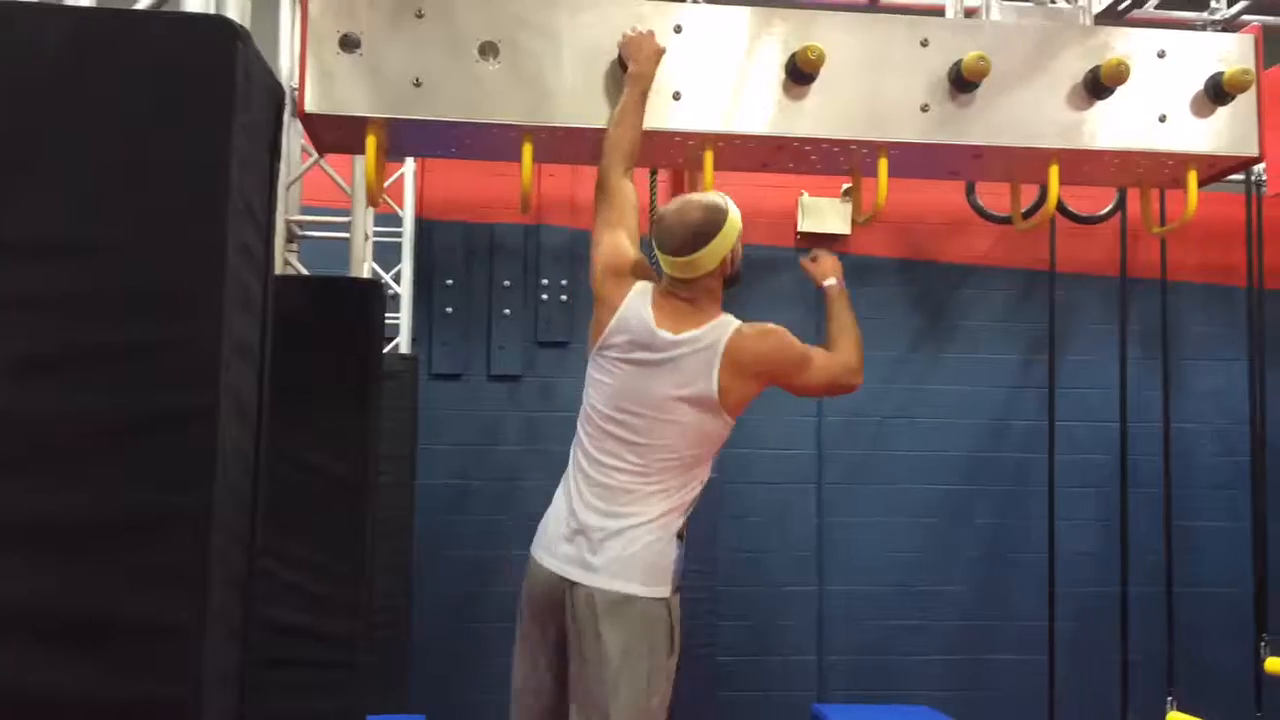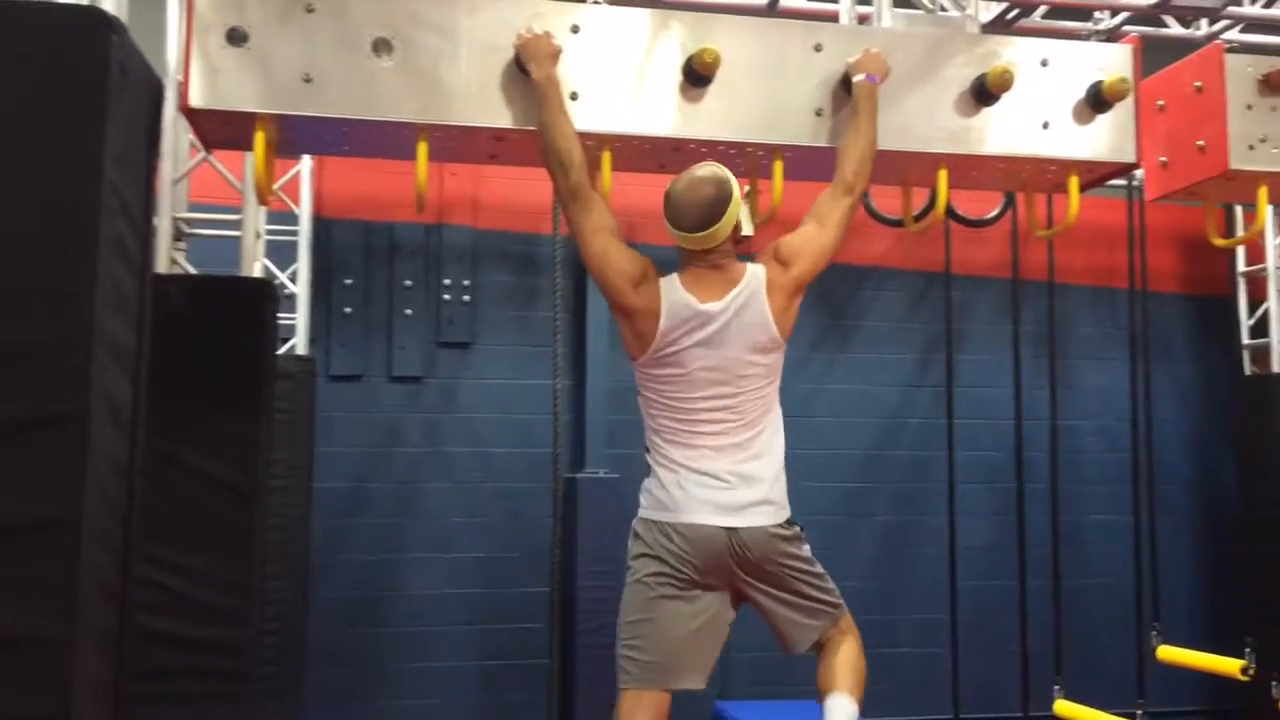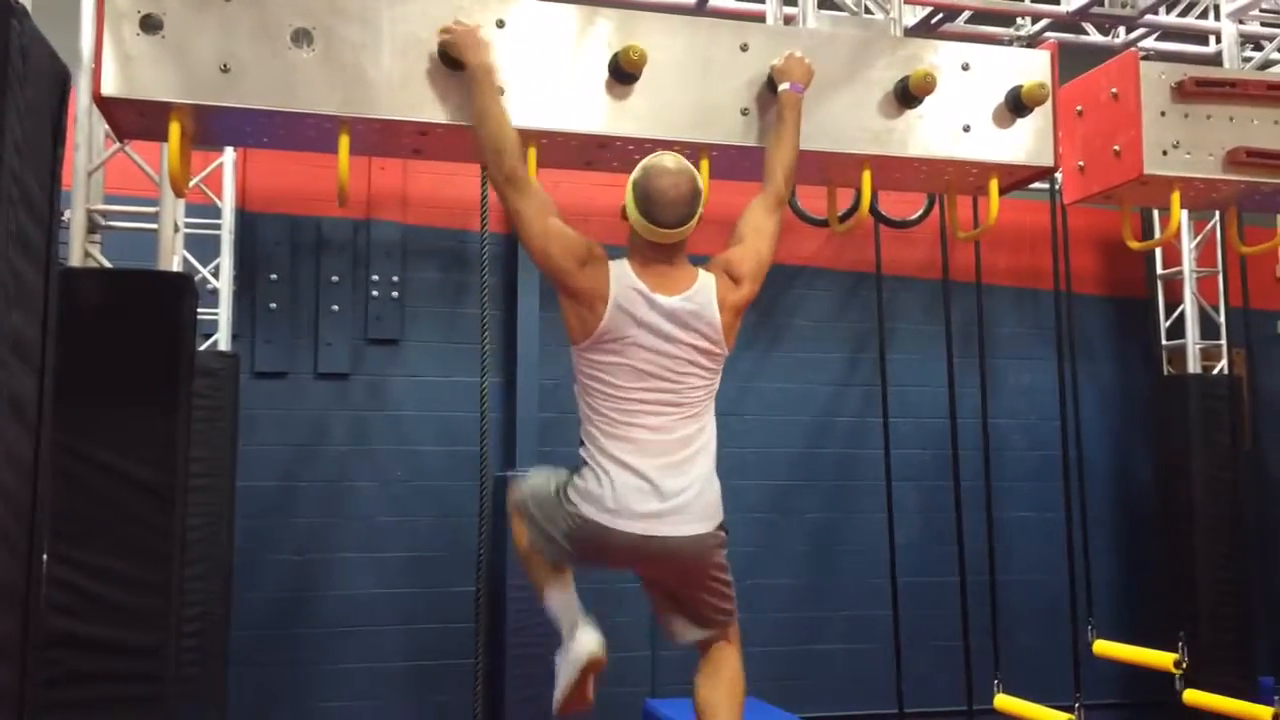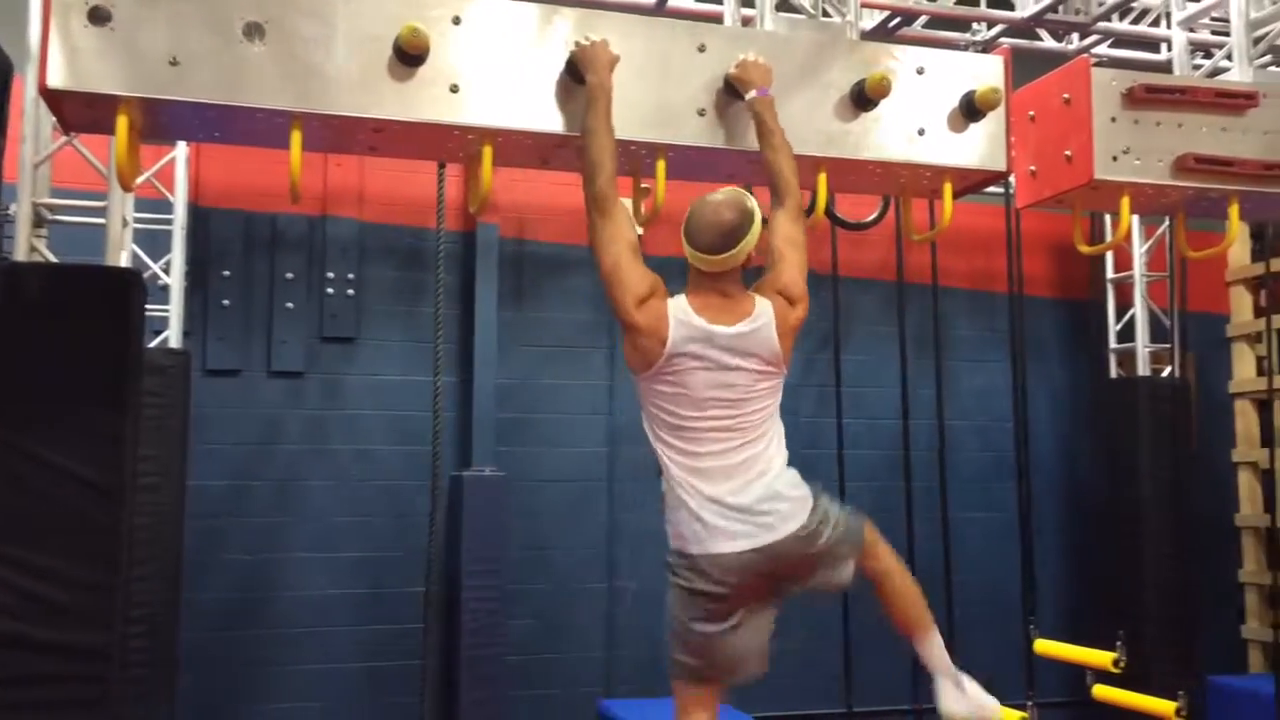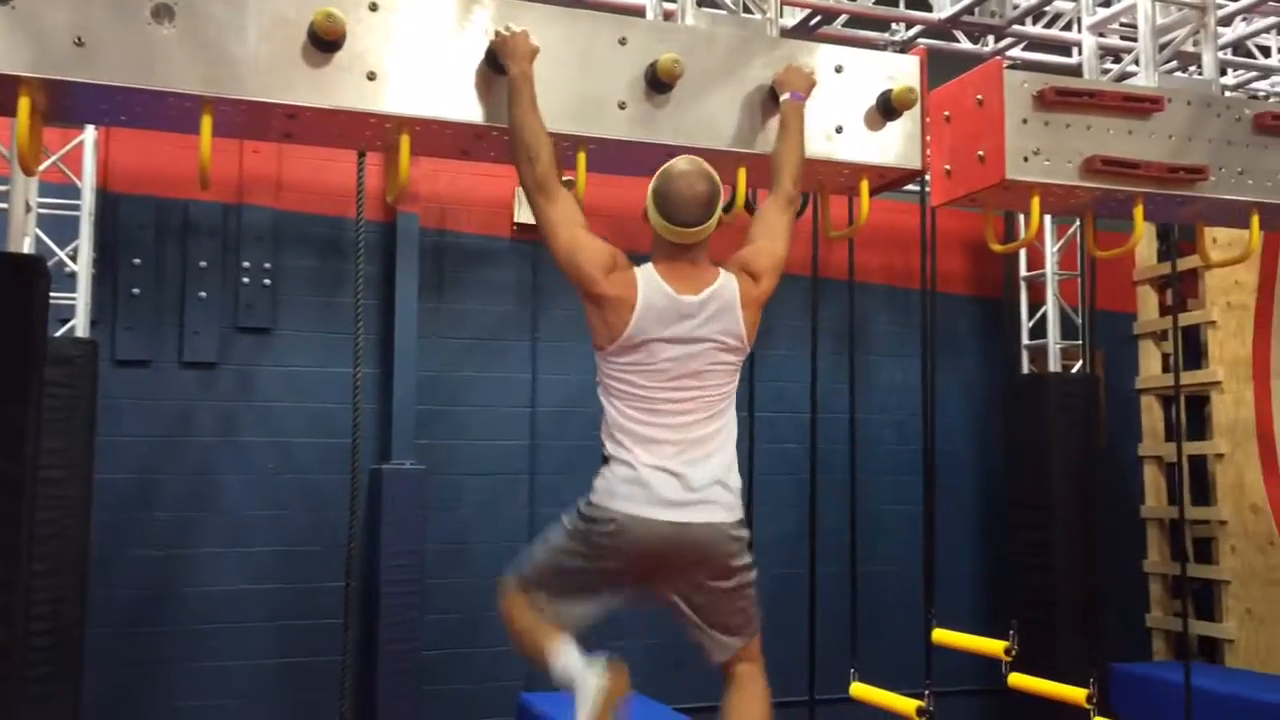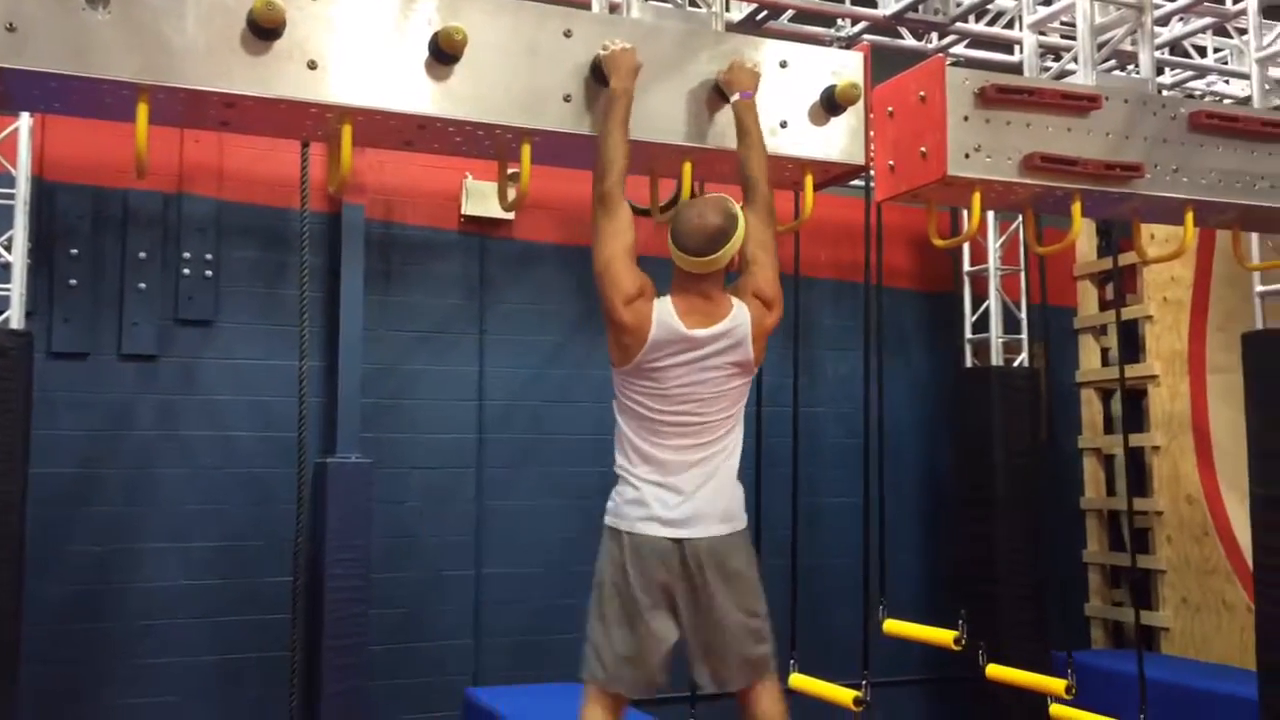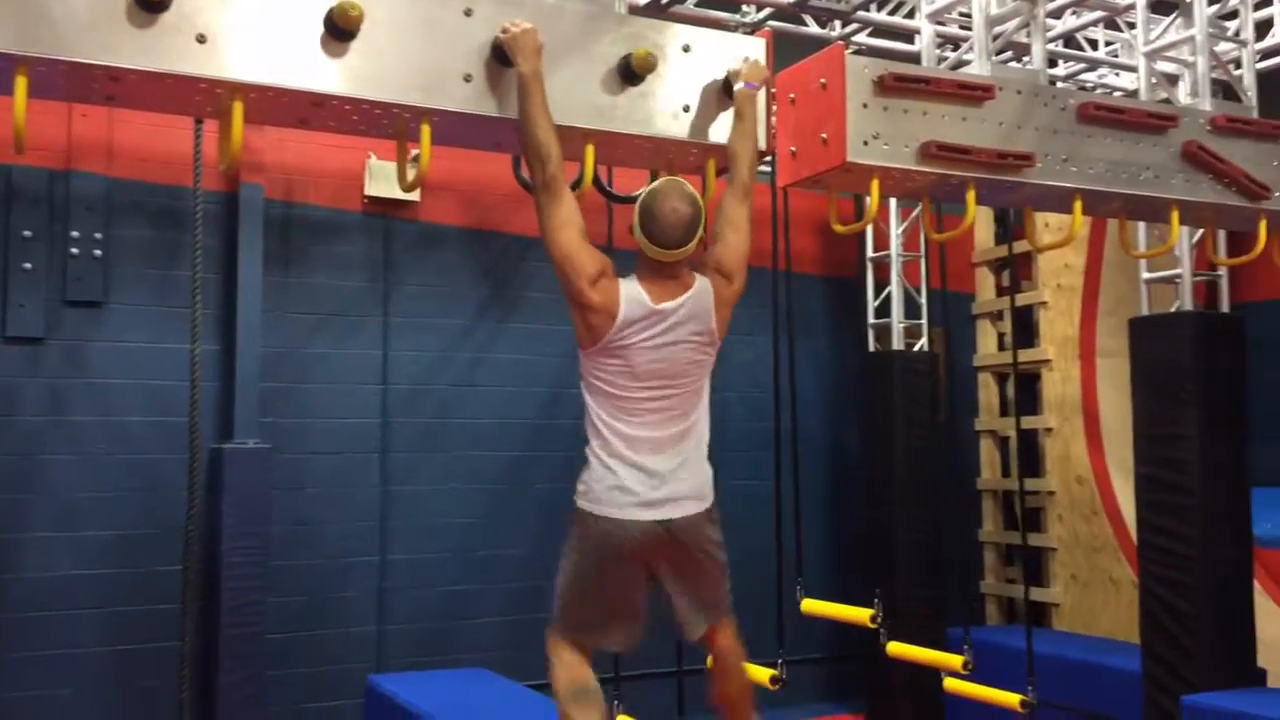
dt=0.7s
person 1, frame 1
left shoulder: (618, 298)
right shoulder: (749, 351)
left elbow: (612, 177)
right elbow: (847, 369)
left wrist: (640, 74)
right wrist: (833, 285)
left hip: (552, 563)
right hip: (630, 585)
person 1, frame 2
left shoulder: (640, 300)
right shoulder: (776, 284)
left elbow: (573, 186)
right elbow: (848, 187)
left wrist: (543, 77)
right wrist: (866, 83)
left hip: (674, 532)
right hip: (765, 527)
right knee: (841, 637)
person 1, frame 3
left shoulder: (590, 284)
right shoulder: (728, 291)
left elbow: (508, 176)
right elbow: (776, 193)
left wrist: (480, 66)
right wrist: (791, 93)
left hip: (600, 520)
right hip: (689, 532)
left knee: (526, 498)
right knee: (721, 648)
left ankle: (573, 631)
person 1, frame 4
left shoulder: (648, 319)
right shoulder: (781, 313)
left elbow: (601, 199)
right elbow: (791, 200)
left wrist: (597, 85)
right wrist: (759, 97)
left hip: (707, 557)
right hip: (792, 529)
right knee: (871, 544)
person 1, frame 5
left shoulder: (614, 289)
right shoulder: (747, 290)
left elbow: (541, 186)
right elbow: (785, 195)
left wrist: (518, 73)
right wrist: (792, 101)
left hip: (623, 517)
right hip: (714, 524)
left knee: (520, 600)
person 1, frame 6
left shoulder: (633, 316)
right shoulder: (757, 318)
left elbow: (609, 196)
right elbow: (760, 200)
left wrist: (618, 89)
right wrist: (743, 99)
left hip: (635, 536)
right hip: (718, 537)
person 1, frame 7
left shoulder: (600, 299)
right shoulder: (718, 296)
left elbow: (548, 180)
right elbow: (741, 190)
left wrist: (528, 69)
right wrist: (746, 98)
left hip: (608, 514)
right hip: (689, 512)
left knee: (564, 642)
right knee: (720, 633)
